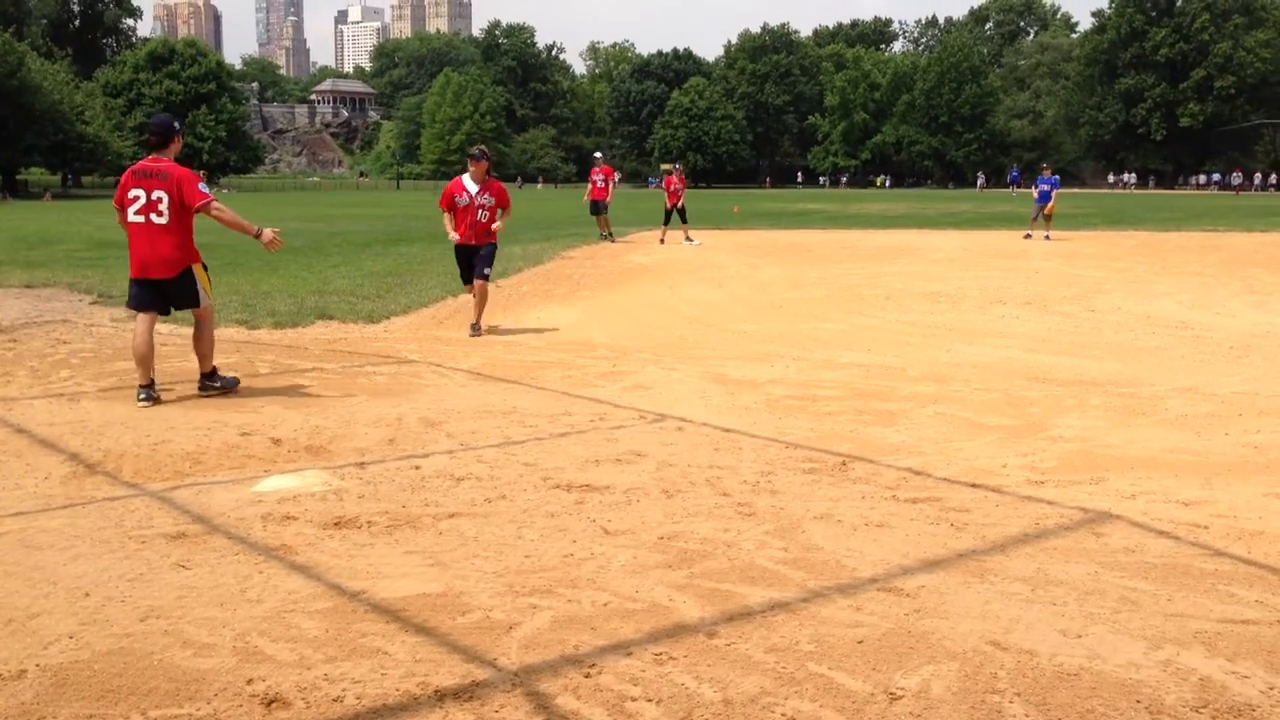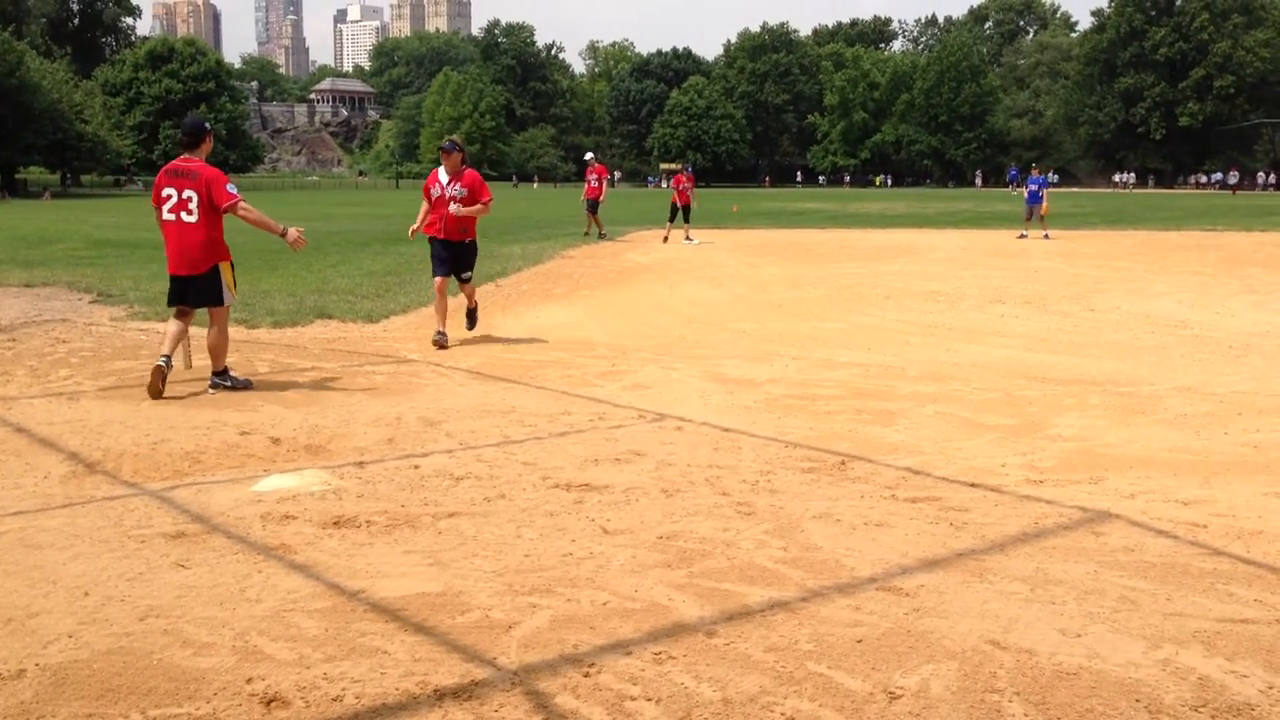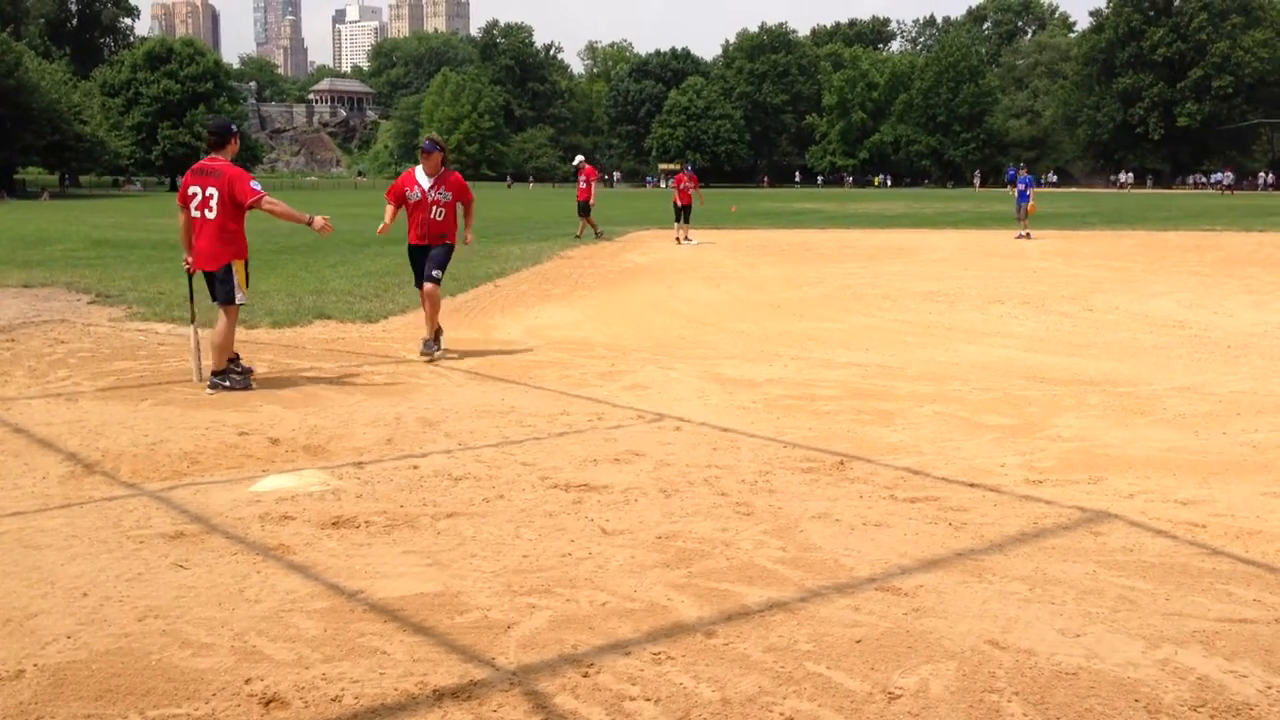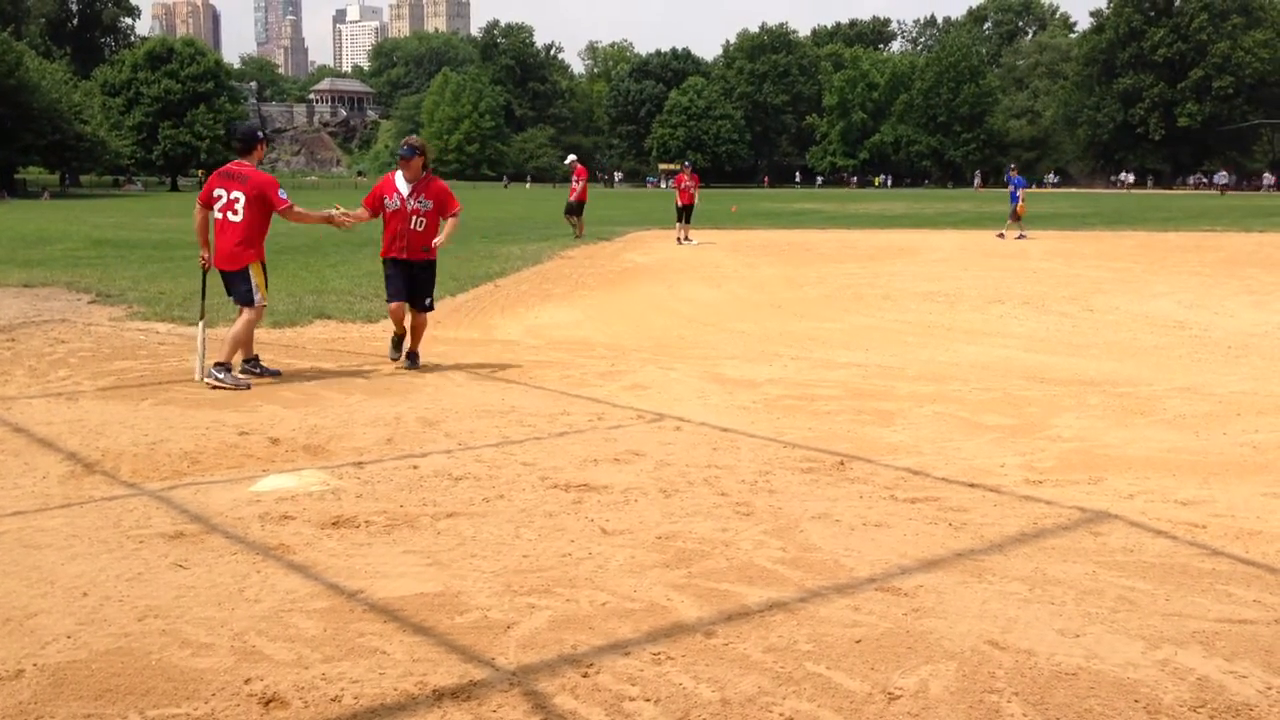
dt=0.3s
person 1, frame 1
left shoulder: (130, 175)
right shoulder: (182, 176)
left elbow: (122, 217)
right elbow: (215, 210)
right wrist: (257, 232)
left hip: (141, 263)
right hip: (180, 262)
left knee: (144, 321)
right knee: (204, 315)
left ankle: (144, 387)
right ankle: (208, 378)
person 1, frame 2
left shoulder: (164, 173)
right shoulder: (211, 175)
left elbow: (159, 215)
right elbow: (242, 210)
right wrist: (283, 231)
left hip: (177, 260)
right hip: (209, 259)
left knee: (182, 314)
right knee: (218, 315)
left ankle: (164, 360)
right ankle: (220, 376)
person 1, frame 3
left shoulder: (192, 173)
right shoulder: (234, 175)
left elbow: (183, 214)
right elbow: (268, 204)
left wrist: (188, 252)
right wrist: (309, 220)
left hip: (204, 255)
right hip: (228, 255)
left knee: (226, 308)
right knee: (229, 312)
left ankle: (231, 361)
right ankle: (217, 376)
person 1, frame 4
left shoulder: (218, 176)
right shoulder: (262, 181)
left elbow: (201, 212)
right elbow: (293, 213)
left wrist: (205, 249)
right wrist: (330, 217)
left hip: (223, 255)
right hip: (246, 256)
left knee: (247, 307)
right knee: (252, 311)
left ankle: (249, 362)
right ankle: (220, 368)
person 2, frame 1
left shoulder: (496, 186)
right shoulder: (455, 185)
left elbow: (506, 209)
right elbow: (445, 210)
left wrist: (501, 222)
right wrist: (450, 231)
left hip: (486, 243)
right hip: (463, 243)
left knee: (481, 282)
right knee: (471, 284)
left ankle: (476, 322)
right ankle: (477, 295)
person 2, frame 2
left shoulder: (472, 177)
right shoulder: (433, 177)
left elbow: (486, 207)
right elbow: (427, 201)
left wrist: (463, 210)
right wrist: (419, 223)
left hip: (464, 240)
right hip: (438, 238)
left knee: (465, 284)
right knee: (439, 283)
left ankle: (472, 306)
right ankle: (441, 332)
person 2, frame 3
left shoulder: (454, 179)
right shoulder: (407, 178)
left elbow: (468, 203)
right elbow: (392, 203)
left wrist: (468, 230)
right wrist: (387, 222)
left hip: (442, 243)
right hip: (417, 244)
left knee: (430, 287)
right knee: (425, 290)
left ankle: (430, 337)
right ankle: (435, 328)
person 2, frame 4
left shoulder: (436, 186)
right shoulder: (386, 183)
left elbow: (453, 216)
right elbow: (369, 211)
left wrist: (444, 236)
right wrist: (348, 217)
left hip: (423, 259)
right hip: (393, 257)
left knee: (419, 312)
right knee: (395, 307)
left ankle: (413, 351)
right ankle: (399, 333)
